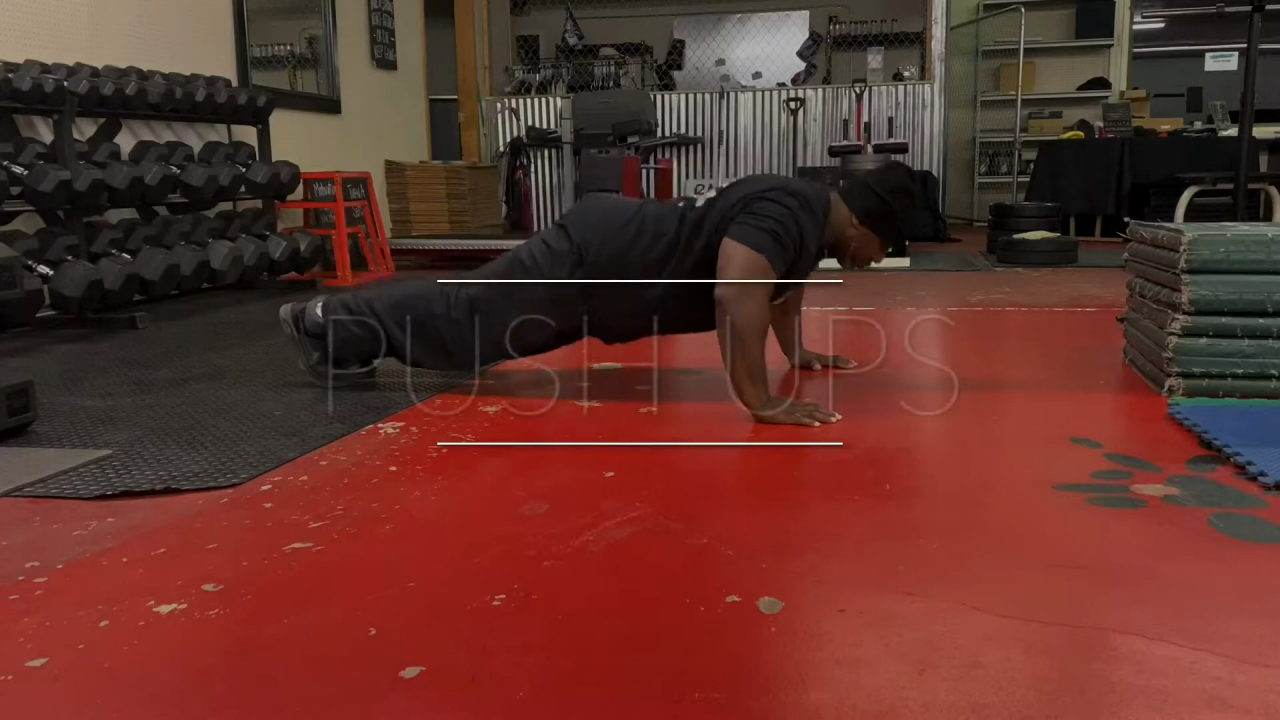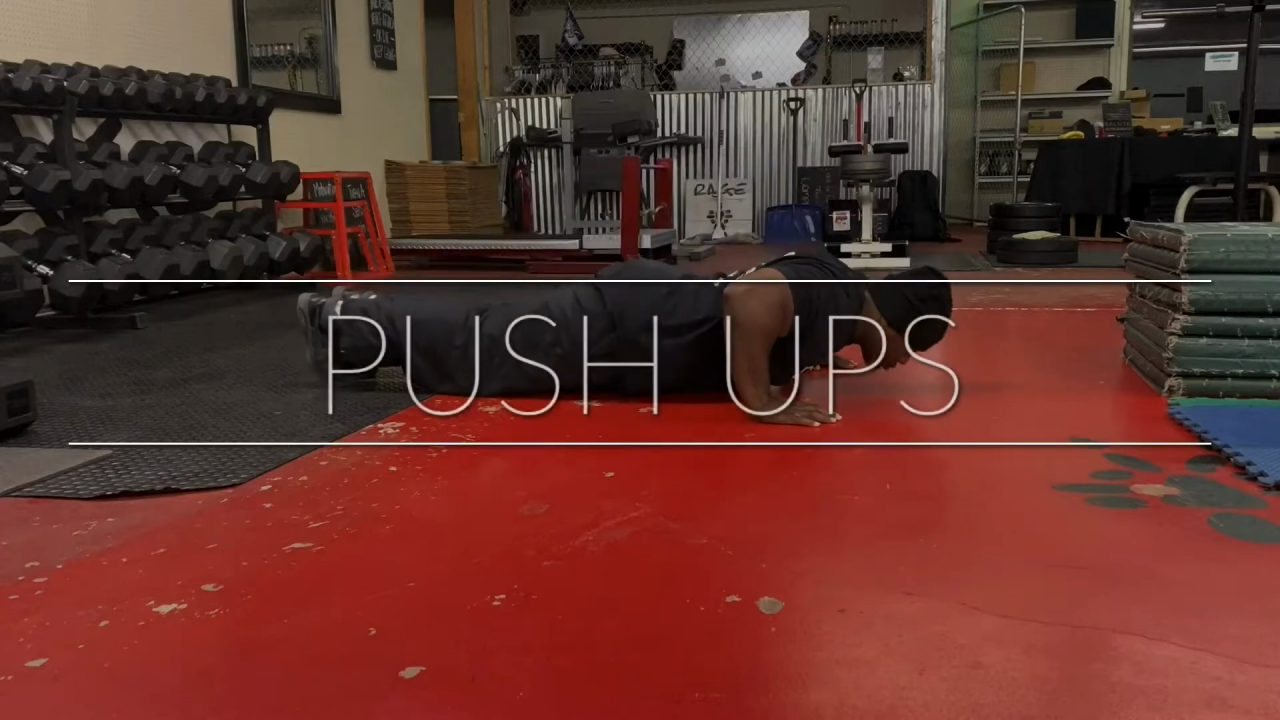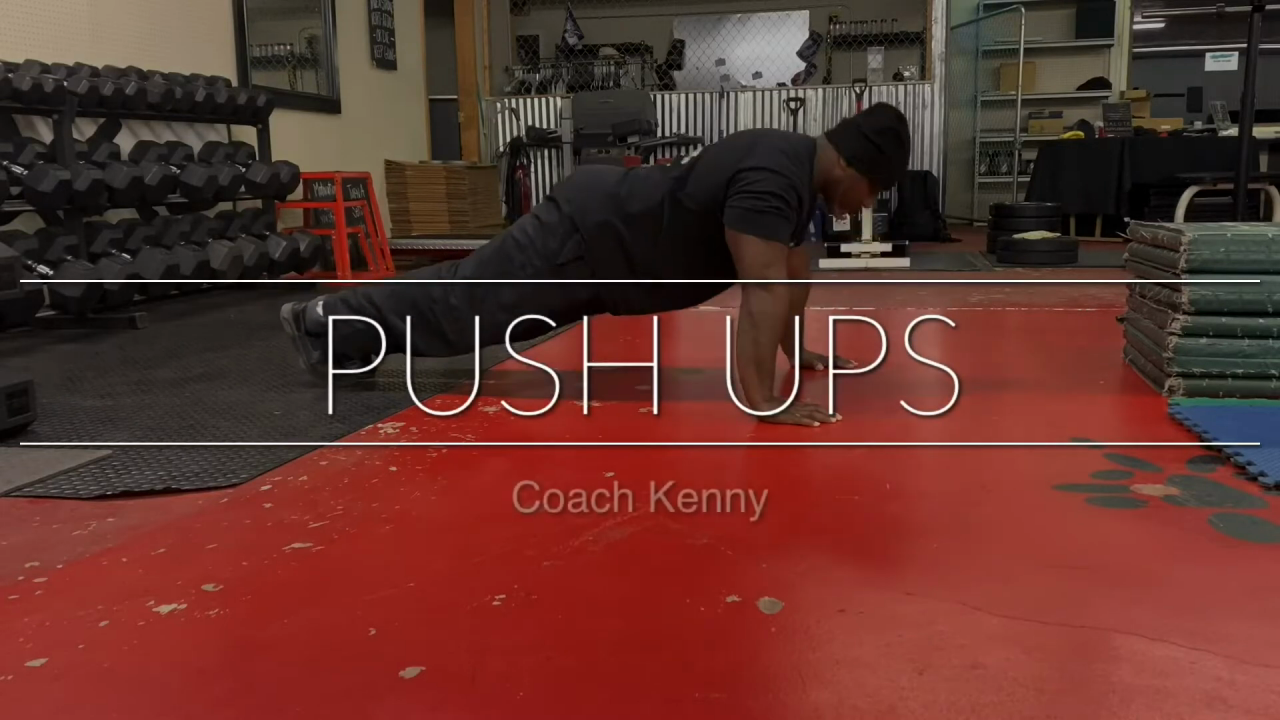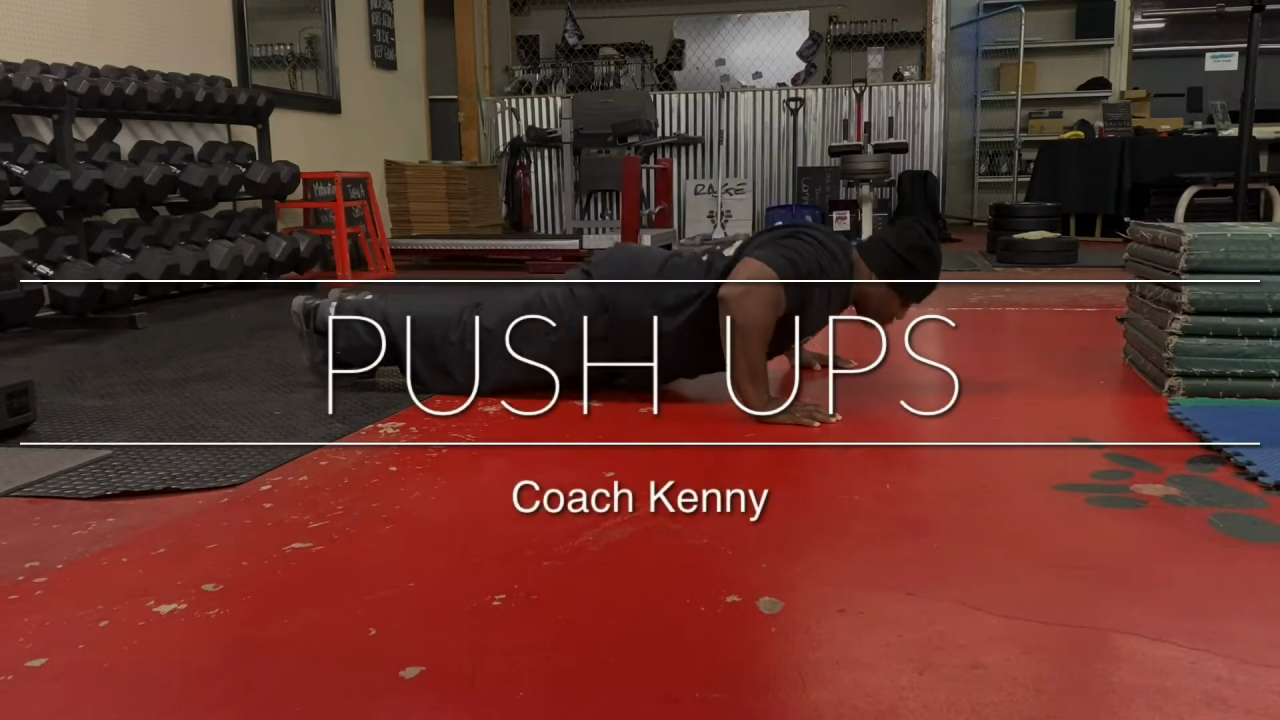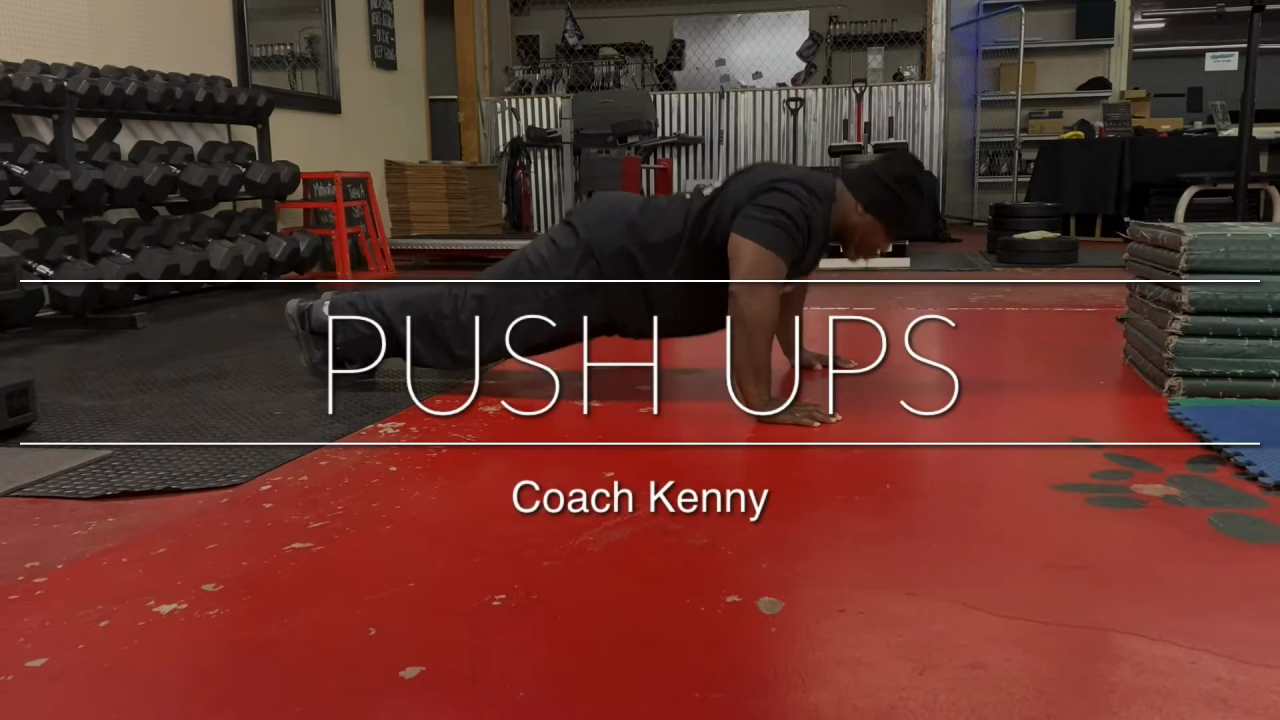
dt=0.7s
person 1, frame 1
left shoulder: (812, 215)
right shoulder: (788, 214)
left elbow: (783, 280)
right elbow: (737, 293)
left wrist: (797, 352)
right wrist: (760, 402)
left hip: (609, 263)
right hip: (589, 264)
left knee: (481, 316)
right knee: (459, 323)
left ankle: (346, 328)
right ankle: (324, 323)
person 1, frame 2
left shoulder: (837, 288)
right shoulder: (836, 298)
right elbow: (746, 297)
left wrist: (804, 356)
right wrist: (759, 400)
left hip: (640, 306)
right hip: (617, 332)
left knee: (492, 328)
right knee: (476, 349)
left ankle: (363, 314)
right ankle: (338, 318)
person 1, frame 3
left shoulder: (801, 171)
right shoulder: (776, 176)
left elbow: (792, 270)
right elbow: (762, 289)
left wrist: (796, 351)
right wrist: (761, 401)
left hip: (607, 235)
right hip: (584, 236)
left knee: (464, 300)
right knee: (456, 310)
left ankle: (339, 319)
right ankle: (324, 322)
person 1, frame 4
left shoulder: (831, 257)
right shoulder: (821, 266)
right elbow: (740, 297)
left wrist: (794, 351)
right wrist: (759, 401)
left hip: (634, 292)
right hip: (613, 316)
left knee: (487, 329)
right knee: (469, 344)
left ankle: (355, 310)
right ankle: (332, 322)
person 1, frame 5
left shoulder: (817, 202)
right shoulder: (800, 203)
left elbow: (778, 277)
right elbow: (749, 288)
left wrist: (796, 349)
right wrist: (759, 398)
left hip: (622, 256)
right hip: (600, 264)
left knee: (476, 315)
right knee: (465, 324)
left ankle: (347, 313)
right ankle: (331, 319)
